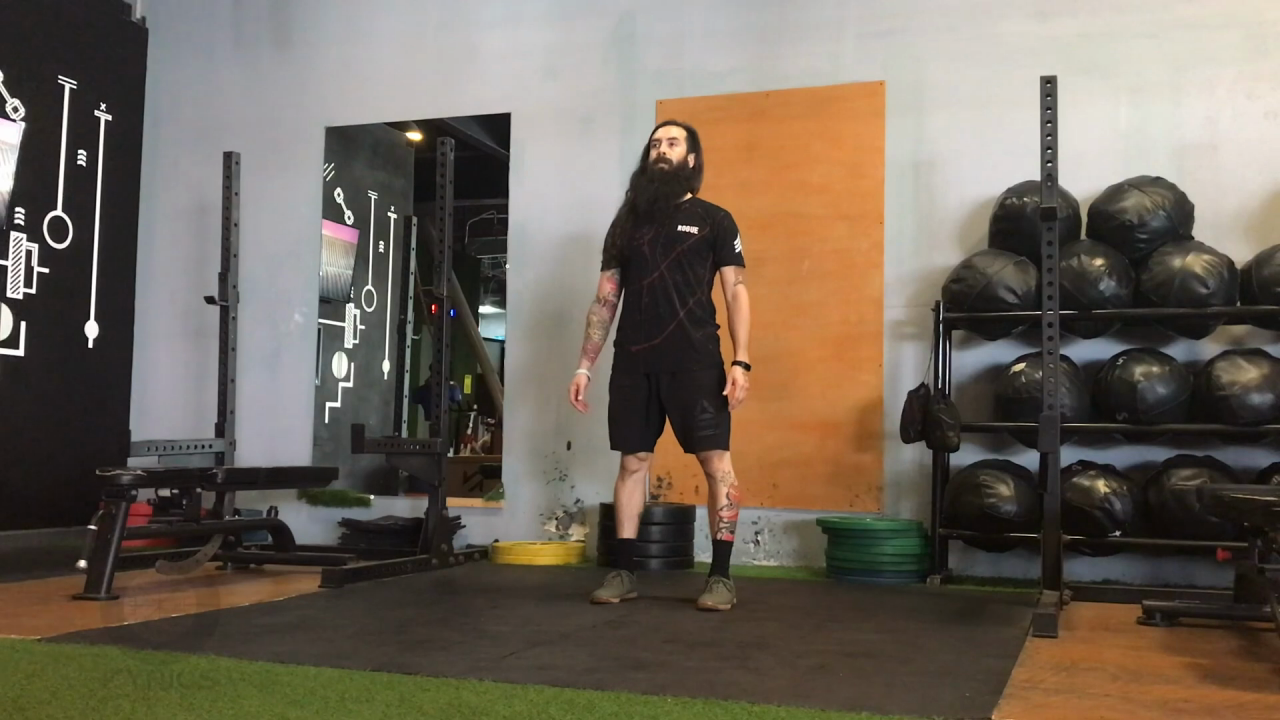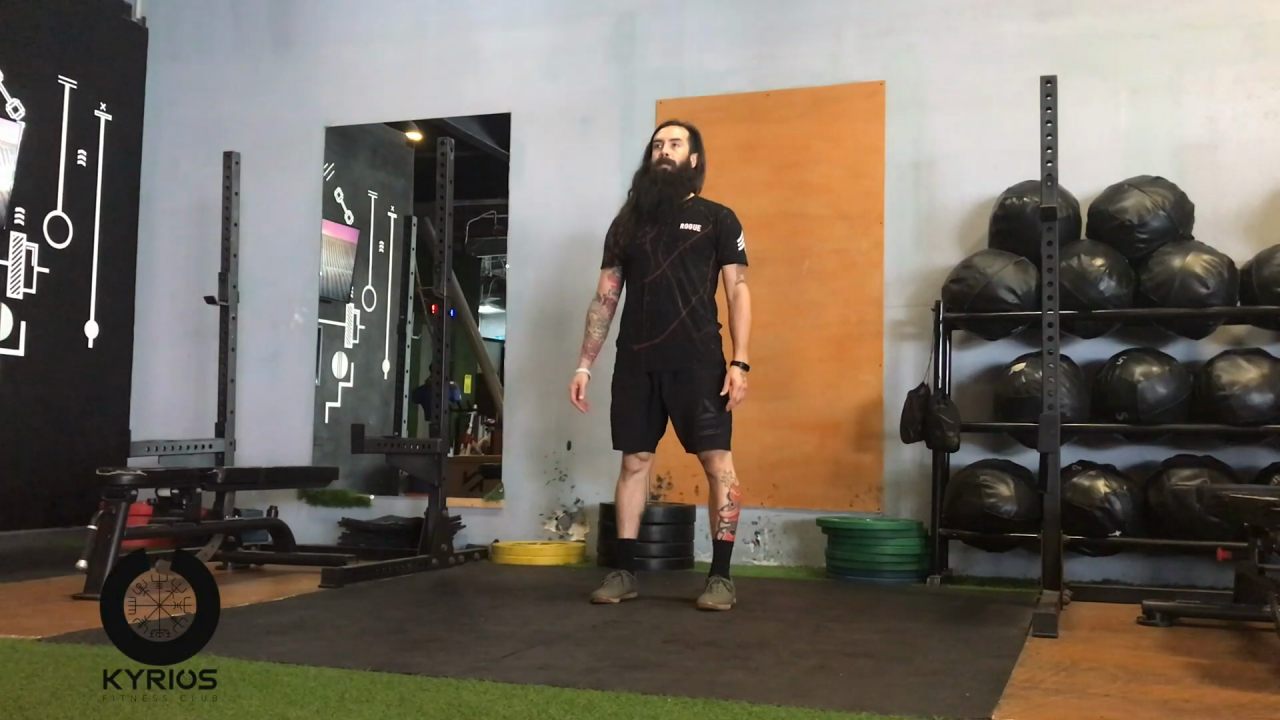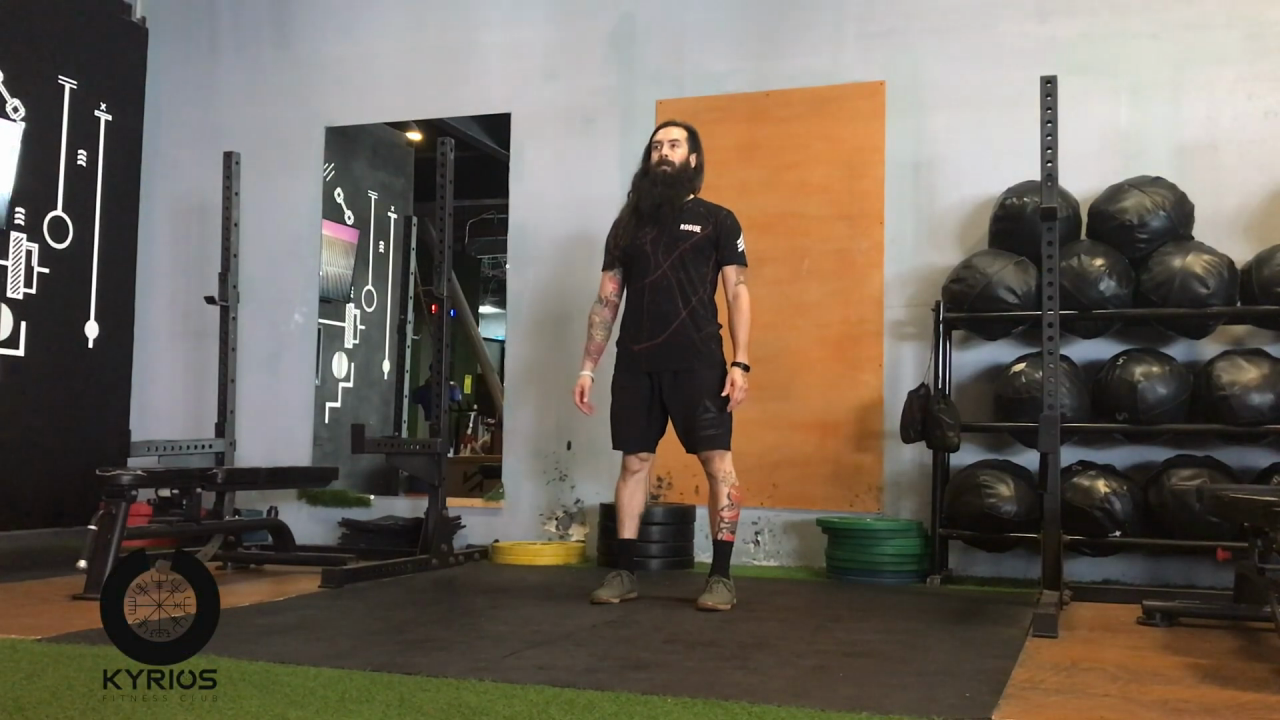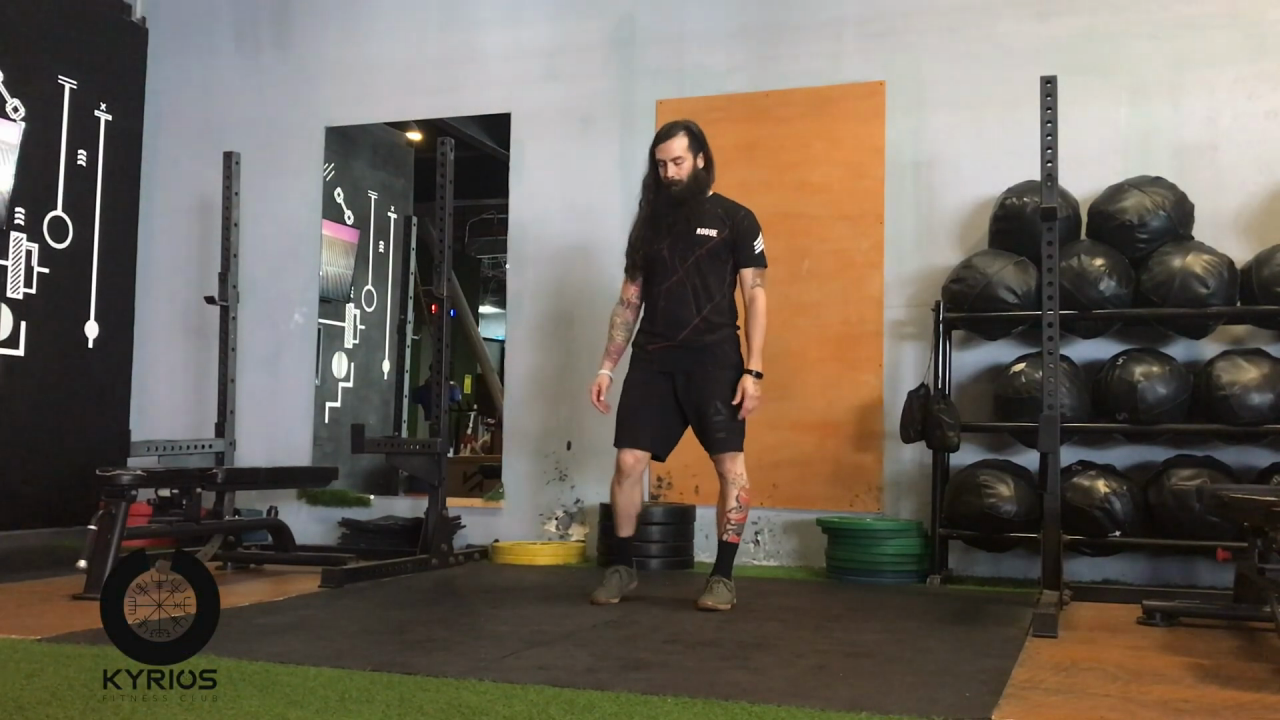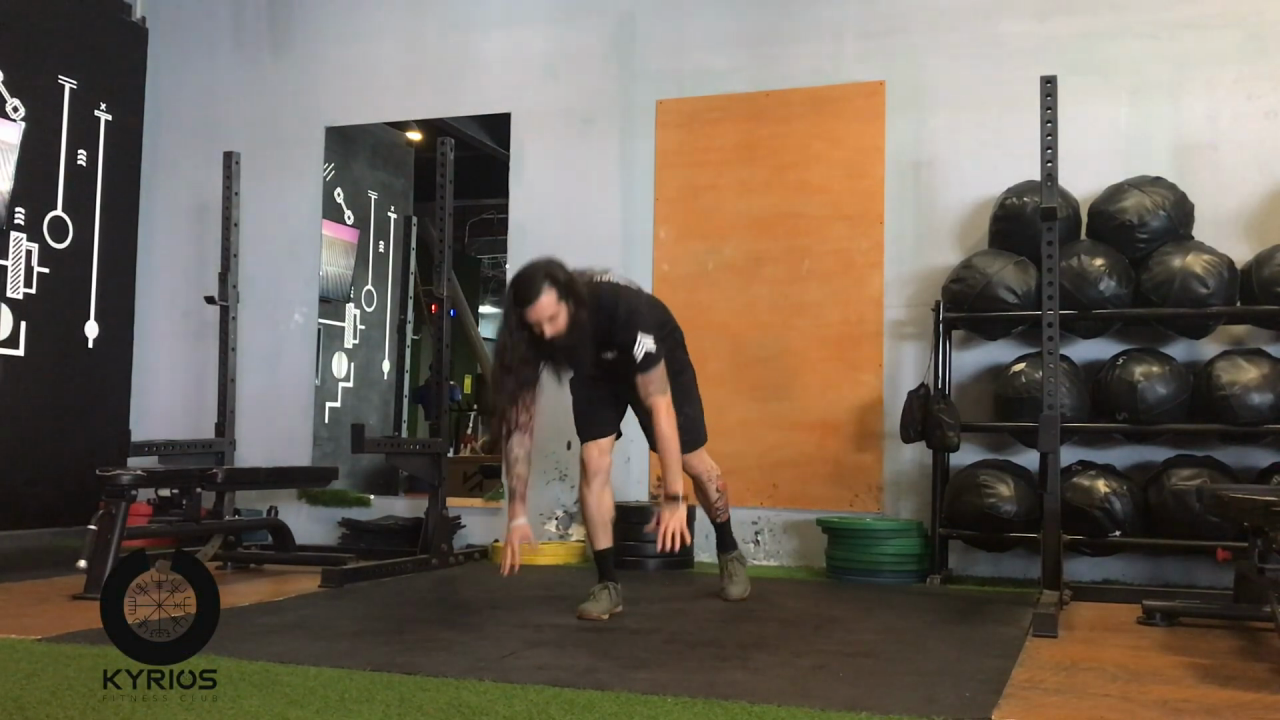
dt=1s
person 1, frame 1
left shoulder: (714, 220)
right shoulder: (627, 222)
left elbow: (736, 293)
right elbow: (605, 299)
left wrist: (740, 362)
right wrist: (584, 366)
left hip: (695, 362)
right hip: (633, 363)
left knee: (717, 461)
right knee: (632, 461)
left ankle: (721, 576)
right ankle: (624, 571)
person 1, frame 2
left shoulder: (717, 219)
right shoulder: (627, 221)
left elbow: (738, 293)
right elbow: (604, 298)
left wrist: (739, 361)
right wrist: (584, 365)
left hip: (697, 362)
right hip: (635, 362)
left knee: (717, 461)
right knee: (633, 462)
left ankle: (721, 576)
right ankle: (623, 571)
person 1, frame 3
left shoulder: (717, 220)
right shoulder: (628, 223)
left elbow: (737, 293)
right elbow: (607, 299)
left wrist: (740, 362)
right wrist: (587, 368)
left hip: (698, 362)
right hip: (636, 363)
left knee: (718, 461)
right knee: (634, 462)
left ankle: (721, 576)
right ankle: (624, 572)
person 1, frame 4
left shoulder: (735, 220)
right shoulder: (649, 222)
left elbow: (755, 297)
right elbow: (629, 301)
left wrist: (753, 369)
right wrist: (607, 368)
left hip: (714, 362)
right hip: (652, 361)
left knee: (730, 464)
right knee: (628, 461)
left ankle: (722, 576)
right ankle: (622, 566)
person 1, frame 5
left shoulder: (623, 309)
right shoulder: (534, 335)
left elbow: (660, 406)
right elbow: (520, 421)
left wrist: (673, 499)
right wrist: (518, 514)
left hip: (659, 357)
right hip: (594, 373)
left knee: (693, 460)
right knee: (593, 466)
left ankle: (730, 553)
right ankle: (608, 583)
